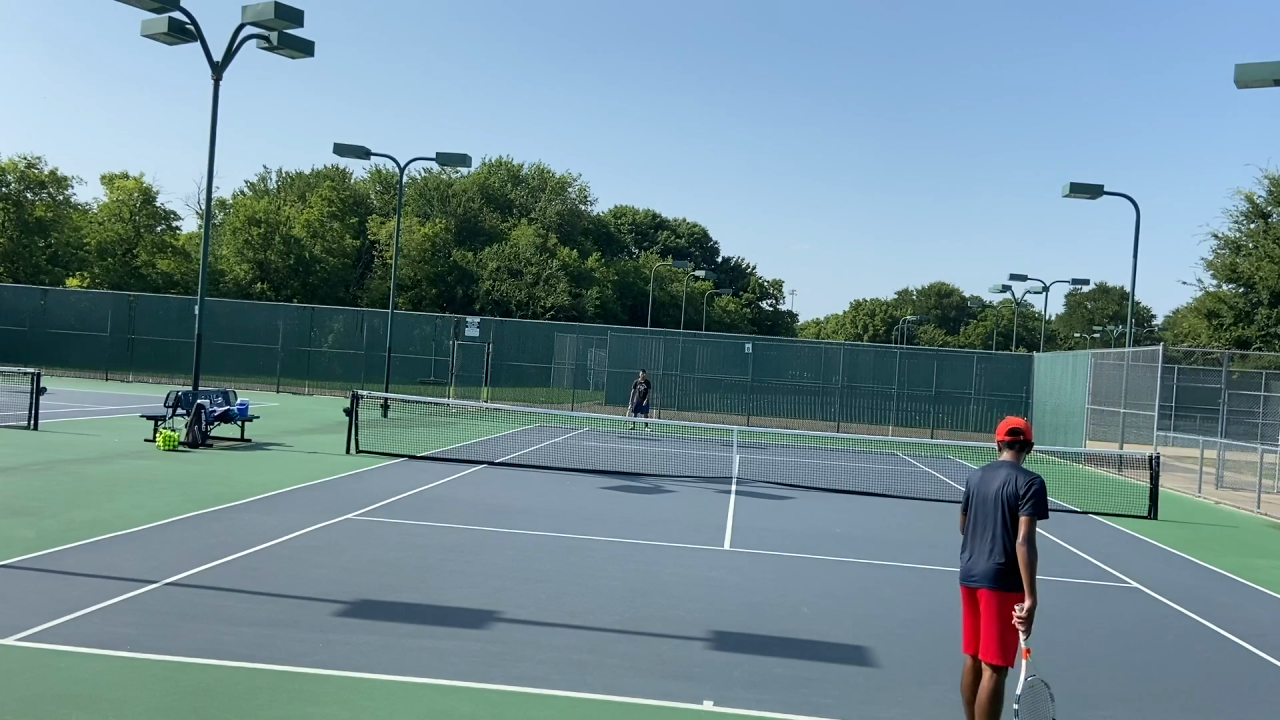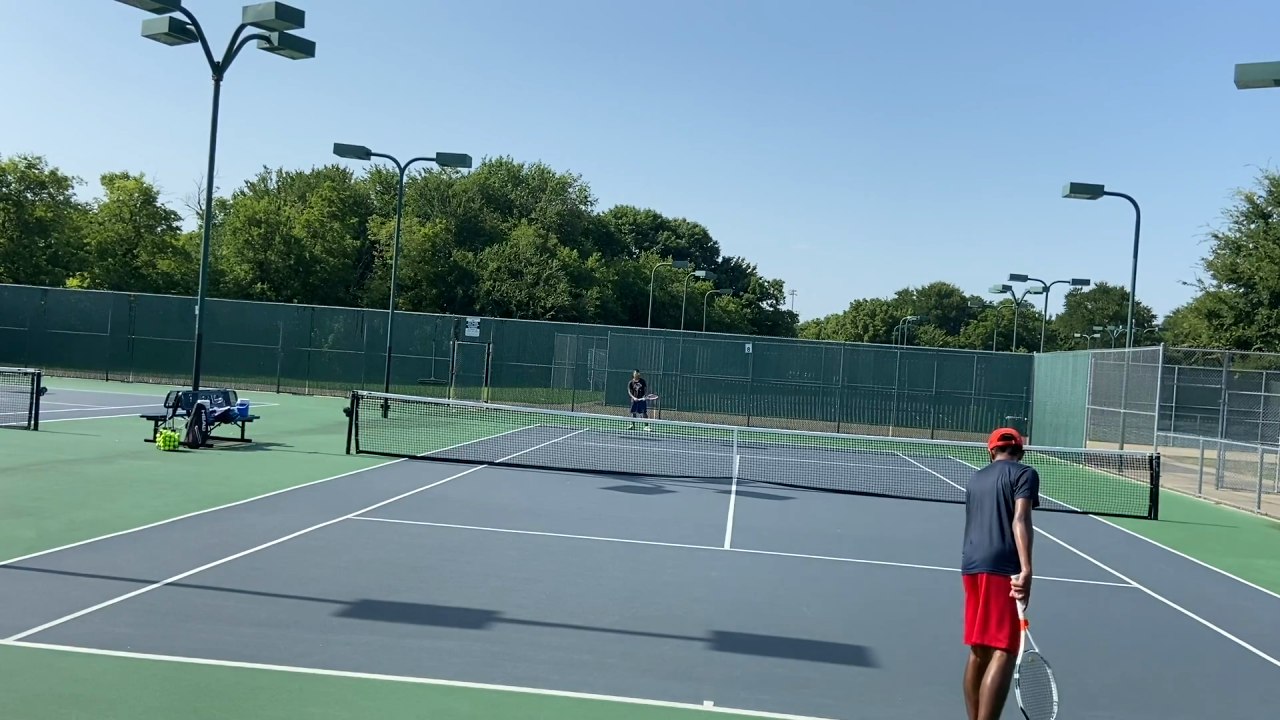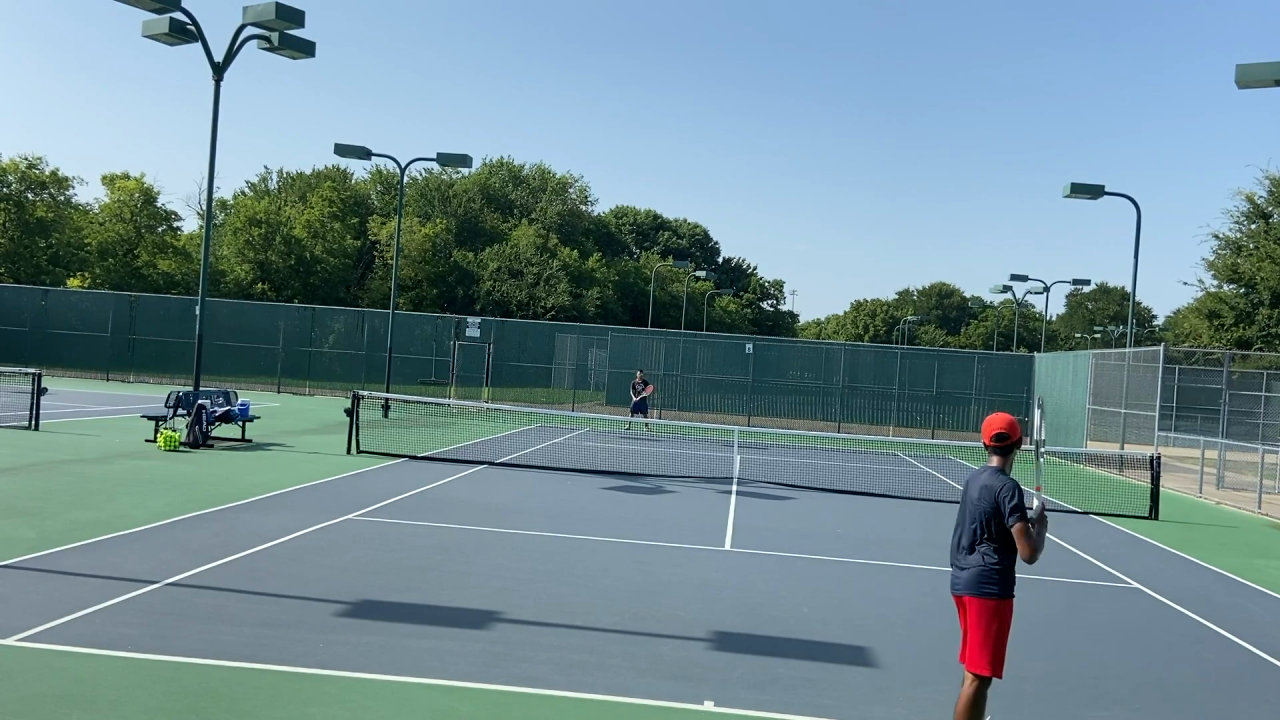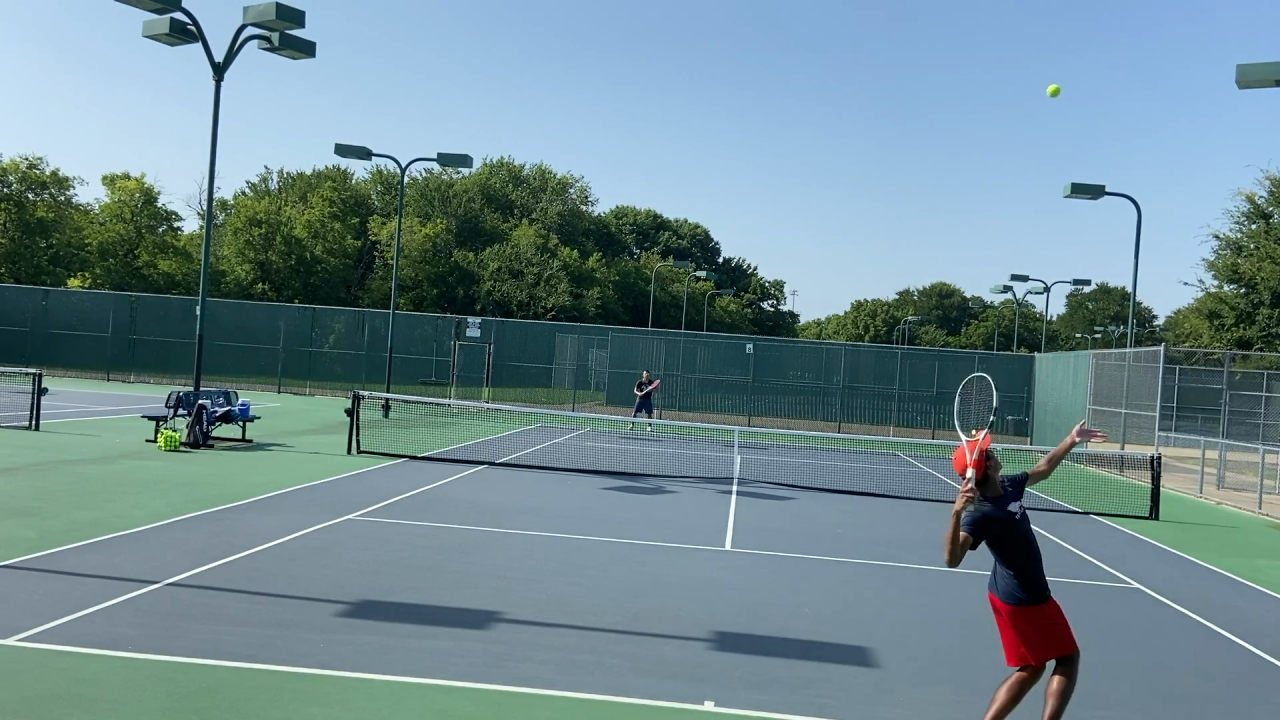
dt=1s
person 1, frame 1
left shoulder: (976, 476)
right shoulder: (1030, 482)
right elbow: (1024, 542)
right wrist: (1030, 598)
left hip: (969, 576)
right hip: (1002, 582)
left knee: (974, 658)
right knee: (994, 668)
person 1, frame 2
left shoulder: (976, 479)
right shoulder: (1024, 473)
right elbow: (1021, 520)
right wrist: (1026, 569)
left hip: (971, 566)
right hip: (1002, 568)
left knee: (979, 651)
right knee: (1003, 654)
person 1, frame 3
left shoulder: (974, 479)
right shoulder: (1008, 488)
right elbow: (1028, 553)
right wrist: (1040, 526)
left hip: (963, 581)
right hip: (989, 587)
left knee: (973, 668)
right knee: (979, 675)
person 1, frame 4
left shoulder: (1006, 486)
right shoulder: (980, 514)
left elbow: (1041, 470)
right elbow: (953, 559)
left wrist: (1073, 439)
right wrist: (956, 512)
left hip: (1009, 593)
right hip: (1026, 597)
left knee: (1028, 668)
right knee: (1067, 659)
